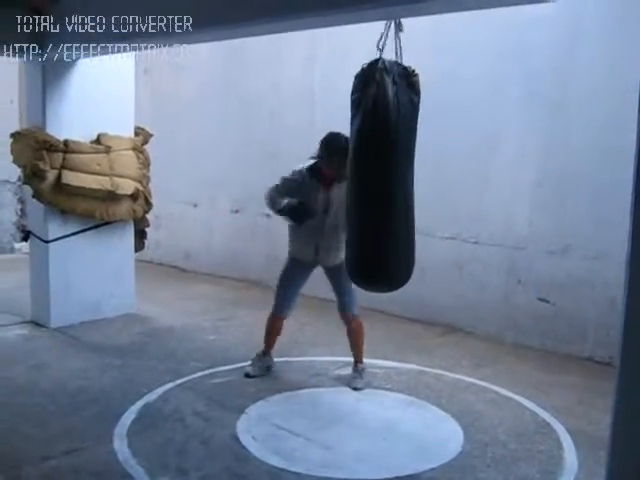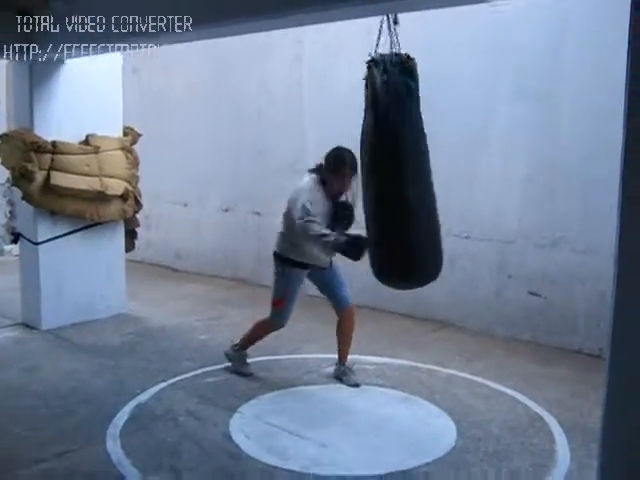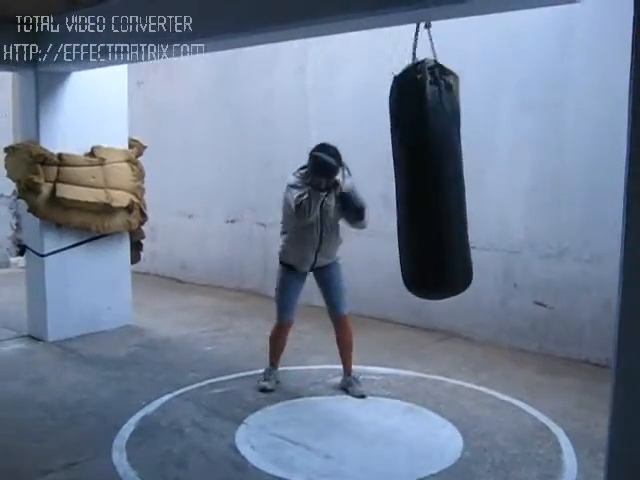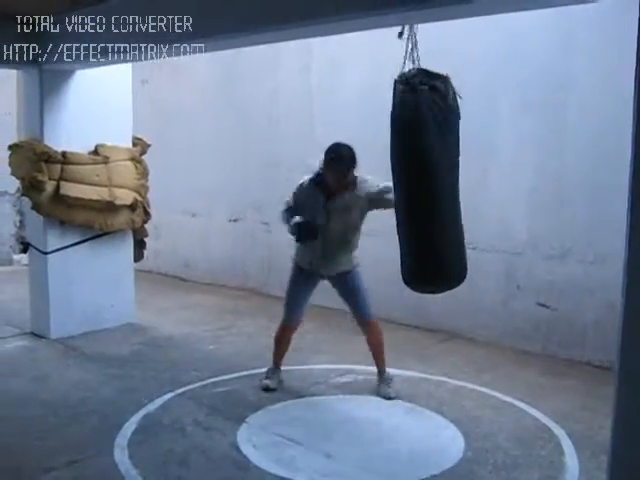
dt=0.4s
person 1, frame 1
left shoulder: (349, 182)
right shoulder: (302, 177)
right elbow: (273, 196)
right wrist: (287, 207)
left hip: (337, 256)
right hip: (302, 254)
left knee: (350, 315)
right knee: (280, 310)
left ankle: (358, 367)
right ankle: (265, 357)
person 1, frame 2
left shoulder: (331, 192)
right shoulder: (308, 190)
left elbow: (329, 223)
right elbow: (307, 227)
right wrist: (340, 242)
left hip: (321, 260)
right hip: (293, 259)
left knee: (347, 311)
right knee: (278, 320)
left ankle: (342, 366)
right ankle: (237, 351)
person 1, frame 3
left shoulder: (340, 187)
right shoulder: (297, 183)
left elbow: (359, 222)
right elbow: (302, 213)
left wrist: (356, 210)
right wrist: (317, 185)
left hip: (327, 260)
right hip: (293, 261)
left knee: (341, 317)
right knee: (284, 322)
left ankle: (348, 376)
right ankle: (271, 371)
person 1, frame 4
left shoulder: (362, 189)
right shoulder: (307, 187)
left elbow: (390, 195)
right elbow: (288, 211)
right wrist: (296, 223)
left hip: (343, 267)
right hip: (306, 265)
left knee: (368, 322)
right knee: (290, 322)
left ankle: (383, 375)
right ankle: (275, 370)
